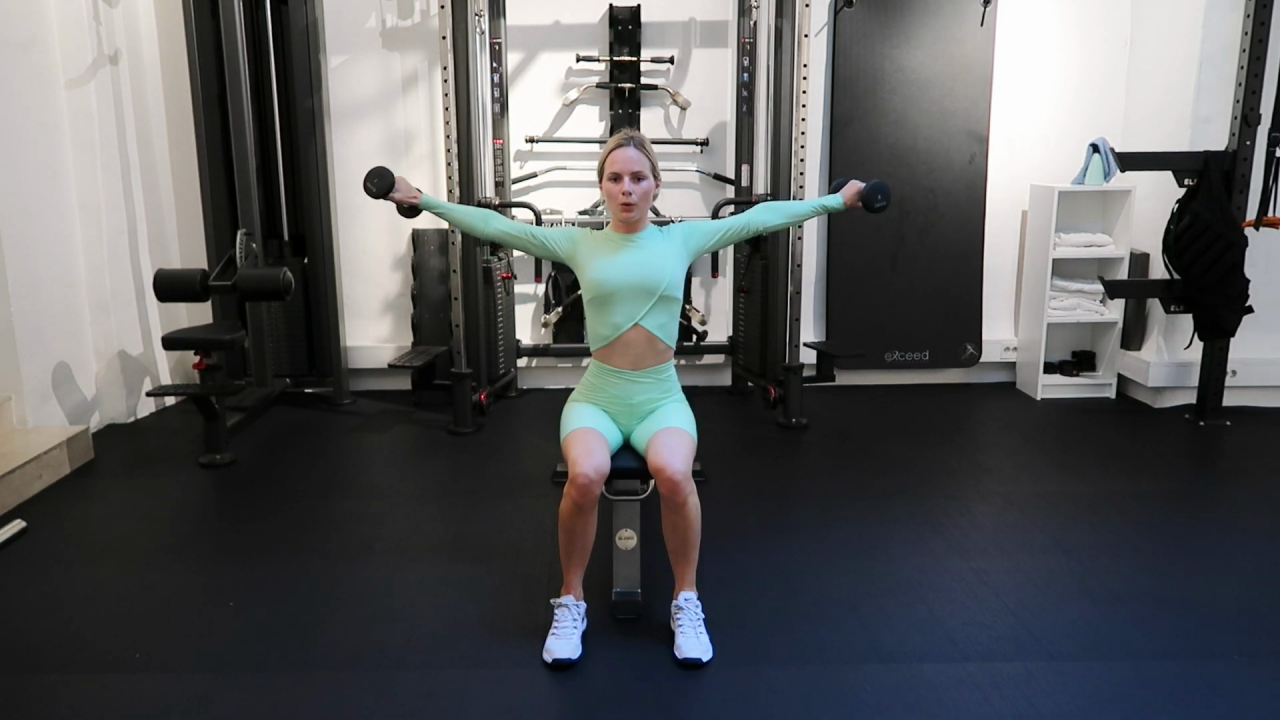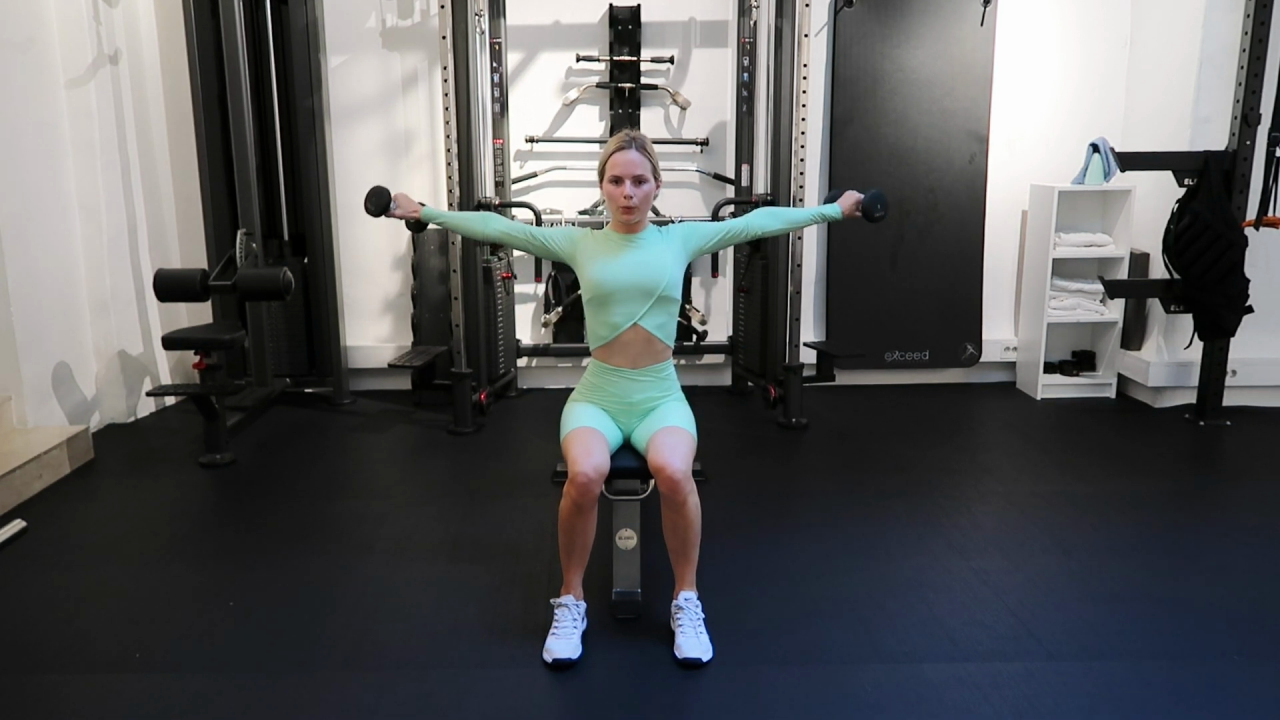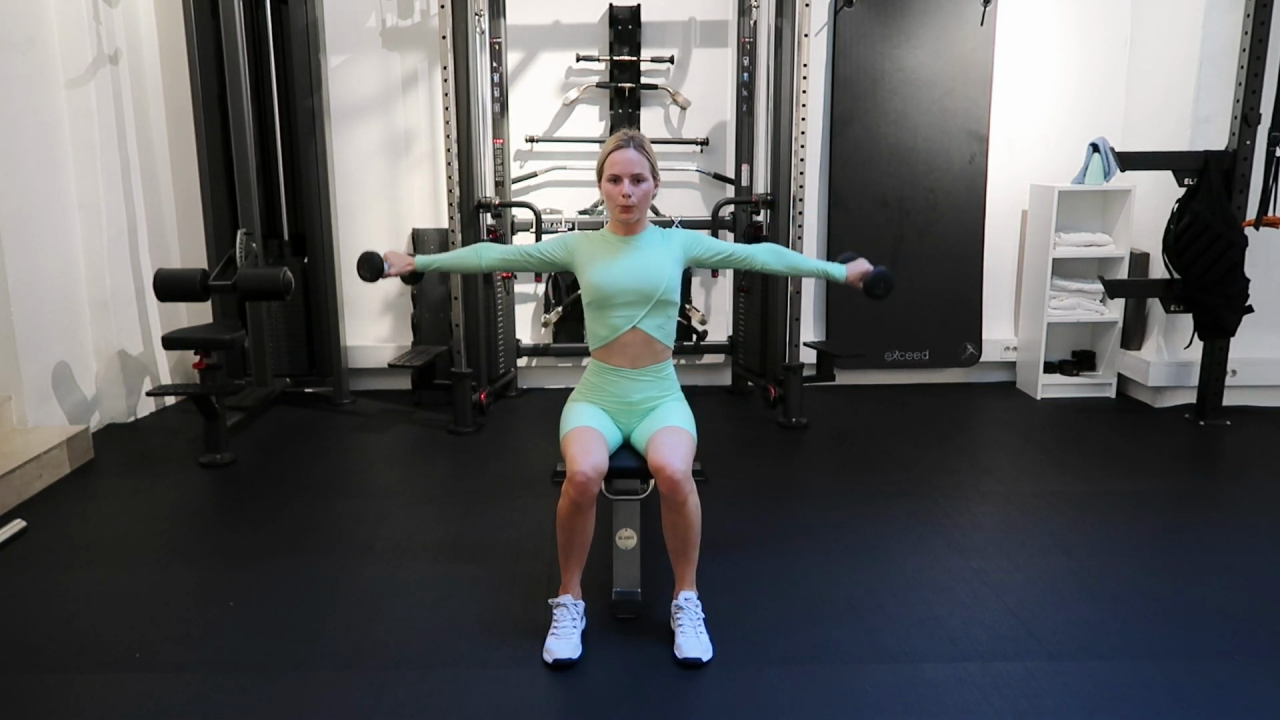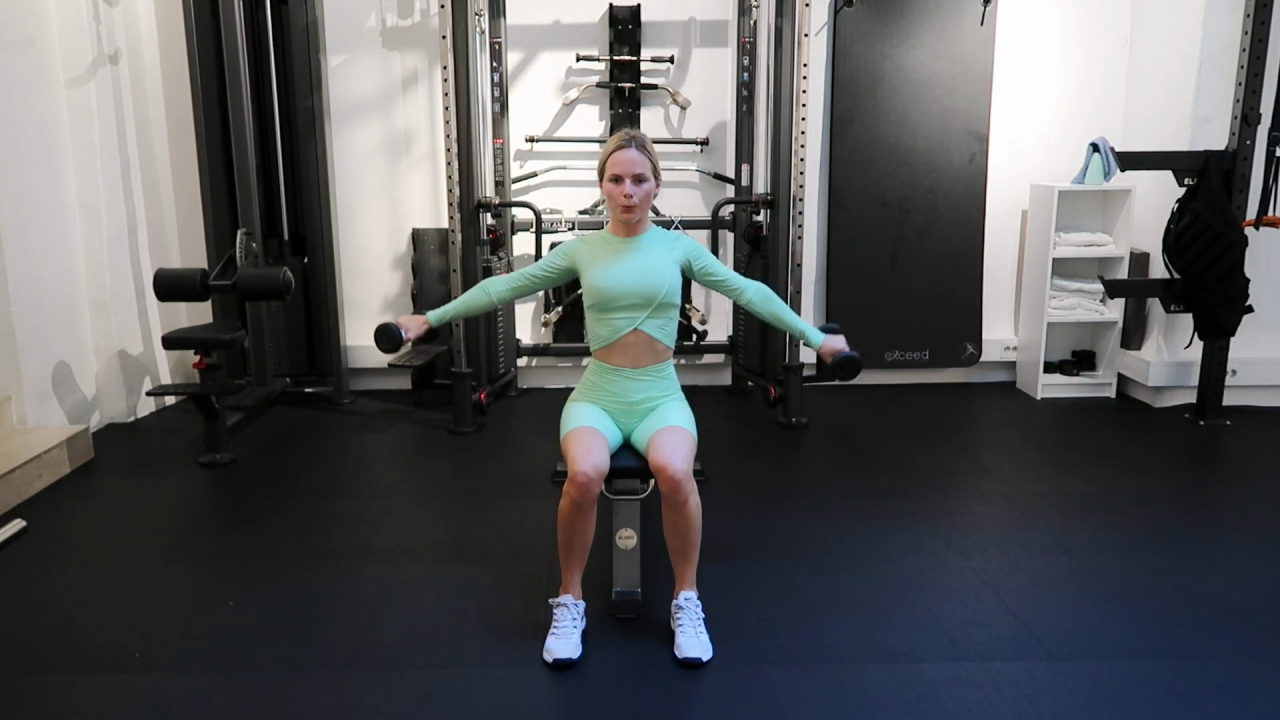
dt=0.4s
person 1, frame 1
left shoulder: (683, 238)
right shoulder: (578, 243)
left elbow: (760, 218)
right elbow: (496, 225)
left wrist: (835, 200)
right wrist: (423, 200)
left hip: (661, 396)
right hip: (596, 396)
left knee: (674, 474)
right knee: (585, 477)
left ankle: (686, 601)
right ankle: (570, 602)
person 1, frame 2
left shoulder: (681, 239)
right shoulder: (579, 243)
left elbow: (758, 222)
right elbow: (498, 227)
left wrist: (832, 210)
right wrist: (424, 211)
left hip: (661, 396)
right hip: (597, 395)
left knee: (674, 474)
right knee: (585, 475)
left ankle: (686, 601)
right ankle: (570, 602)
person 1, frame 3
left shoulder: (679, 244)
right shoulder: (578, 247)
left elbow: (759, 254)
right elbow: (496, 254)
left wrist: (839, 270)
right wrist: (417, 261)
left hip: (660, 396)
right hip: (596, 395)
left knee: (674, 473)
right knee: (582, 475)
left ankle: (686, 601)
right ankle: (568, 602)
person 1, frame 4
left shoulder: (679, 247)
right shoulder: (580, 250)
left elbow: (746, 290)
right elbow: (506, 285)
left wrist: (816, 337)
right wrist: (430, 318)
left hip: (661, 396)
right hip: (598, 395)
left knee: (674, 474)
right knee: (584, 475)
left ankle: (686, 601)
right ankle: (569, 602)
